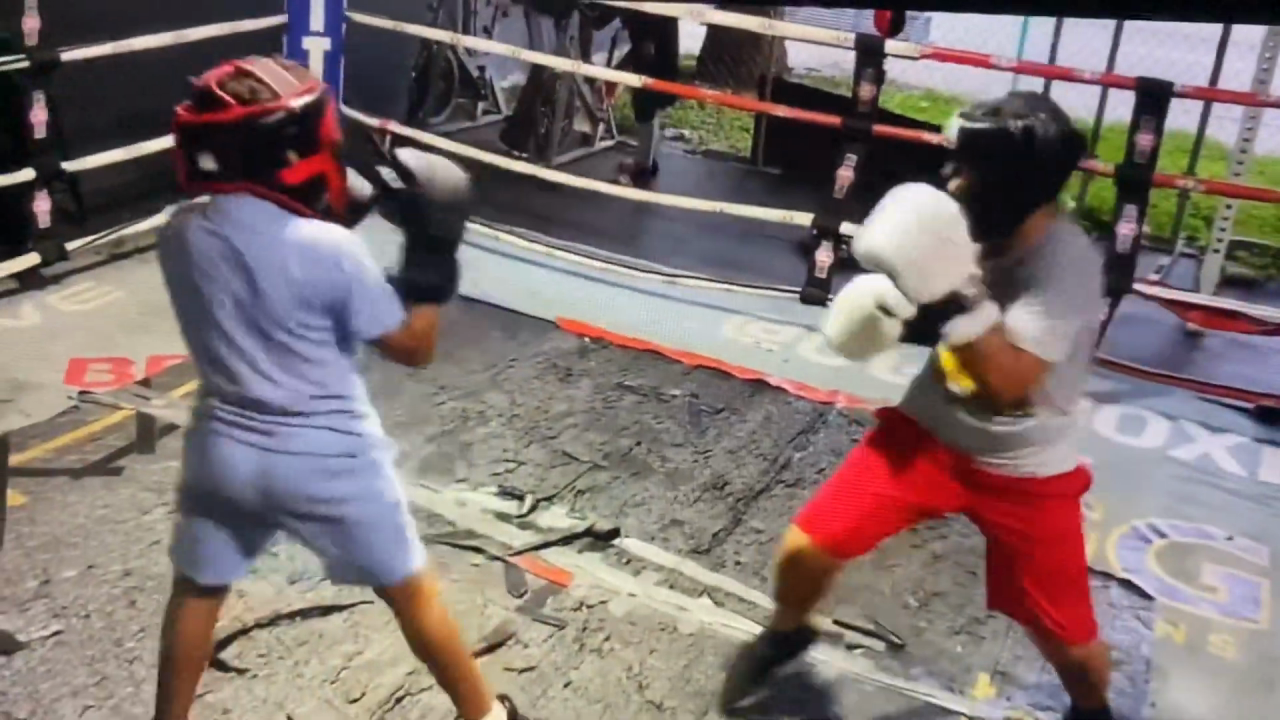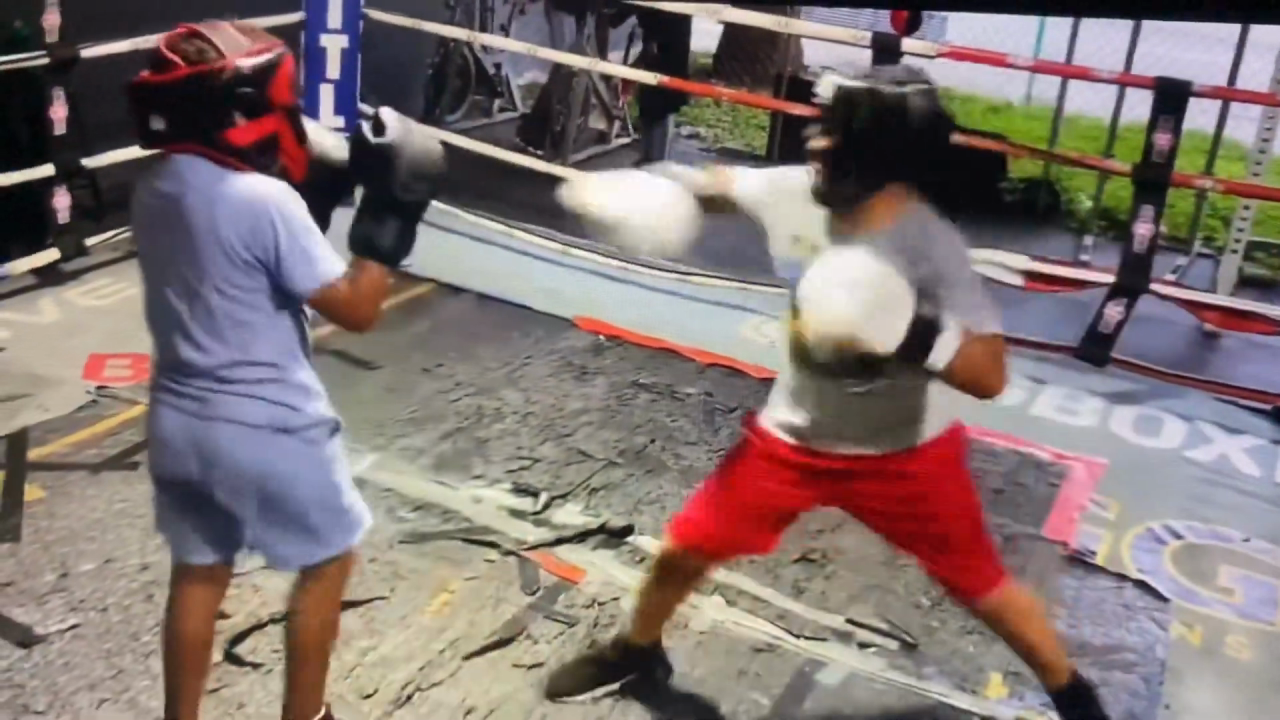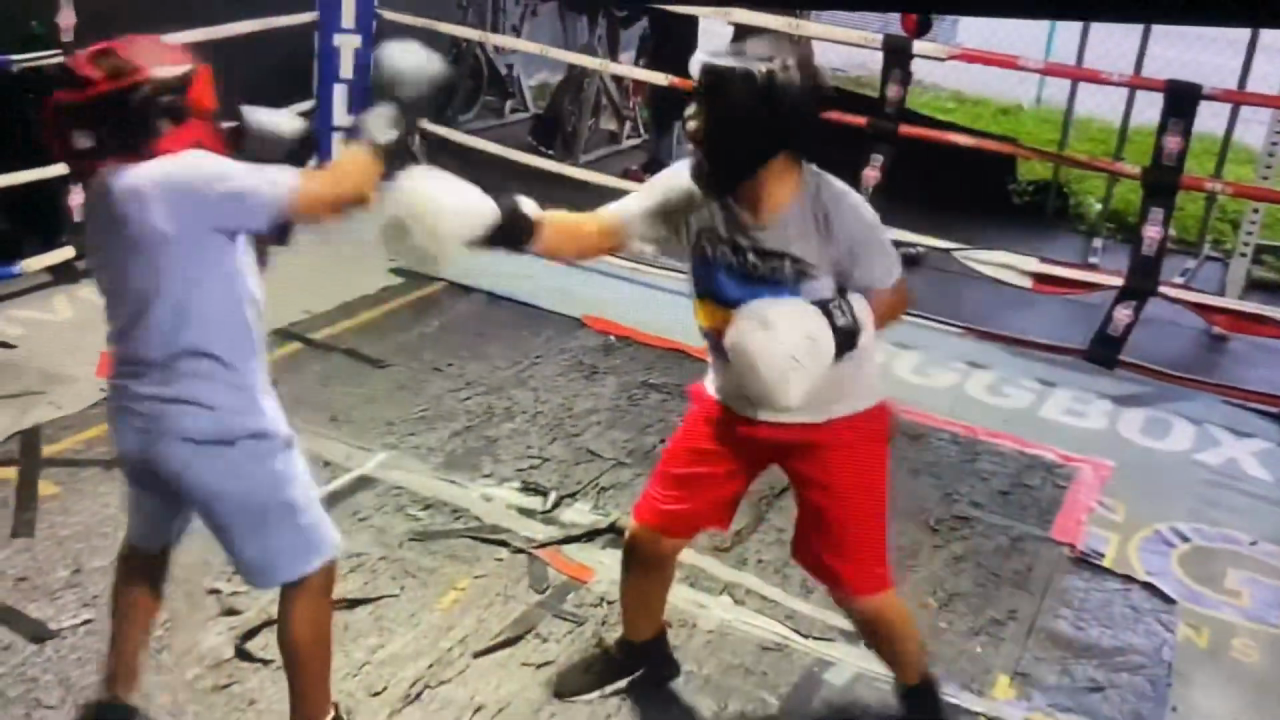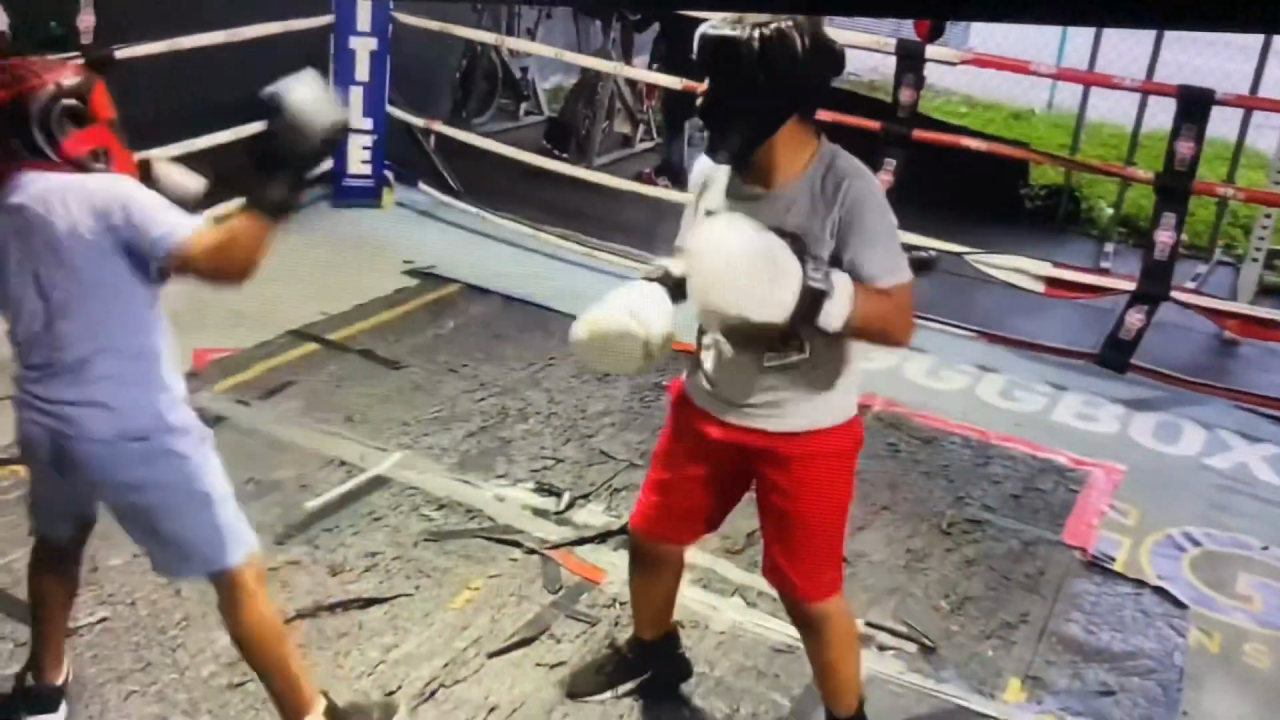
dt=0.2s
person 1, frame 1
left shoulder: (181, 235)
right shoulder: (329, 250)
right elbow: (413, 347)
right wrist: (434, 245)
left hip: (226, 452)
right hip: (329, 459)
left knee: (198, 588)
right knee: (408, 585)
person 1, frame 2
left shoulder: (151, 191)
right shoulder: (267, 203)
right elbow: (356, 309)
left wrist: (314, 187)
right wrist: (393, 210)
left hip: (180, 421)
right hip: (270, 428)
left knee: (197, 574)
right knee: (325, 564)
person 1, frame 3
left shoulder: (111, 204)
right shoulder: (187, 179)
right elbow: (337, 194)
right wrist: (387, 128)
left hip: (143, 423)
right hip: (225, 433)
left knee: (148, 548)
right knee: (308, 574)
person 1, frame 4
right shoulder: (105, 198)
right elbow: (230, 259)
left wrist: (150, 211)
right wrist: (284, 168)
right hip: (137, 432)
left knee: (58, 542)
right knee: (239, 575)
person 2, frame 1
left shoulder: (1067, 263)
right shoulder: (979, 230)
left elbow: (1013, 387)
left wrist: (951, 291)
right wrist: (903, 313)
left hip: (1026, 471)
right hip: (927, 434)
left knee: (1060, 624)
right knee: (805, 550)
right ankle: (787, 632)
person 2, frame 2
left shoulder: (930, 248)
right shoulder: (820, 196)
left elbow: (988, 375)
right elbow: (728, 187)
left wrist: (912, 331)
right wrist: (686, 189)
left hip: (902, 448)
right hip: (794, 436)
left knee: (978, 587)
right knee: (681, 553)
right ankle: (636, 650)
person 2, frame 3
left shoulder: (837, 214)
right shoulder: (687, 189)
left elbow: (892, 296)
right elbow: (591, 232)
left wrist: (840, 329)
right wrist: (503, 220)
left hip: (834, 419)
right hip: (733, 404)
left knee: (858, 587)
right knee: (650, 536)
right ankle: (641, 649)
person 2, frame 4
left shoulder: (849, 192)
right shoulder: (723, 171)
left elbow: (897, 321)
left wrist: (805, 294)
right wrist: (654, 295)
left hip: (807, 426)
right hip: (710, 403)
left knee: (809, 593)
right knee: (651, 537)
right ankle: (652, 650)
